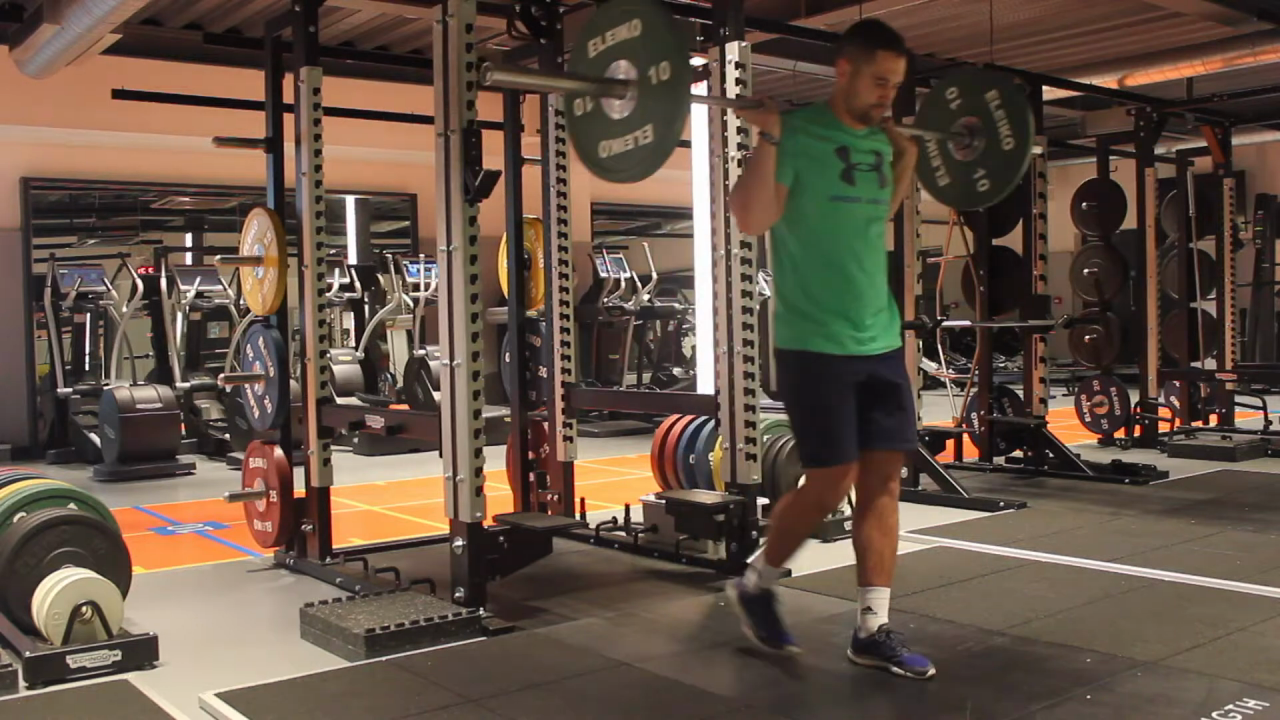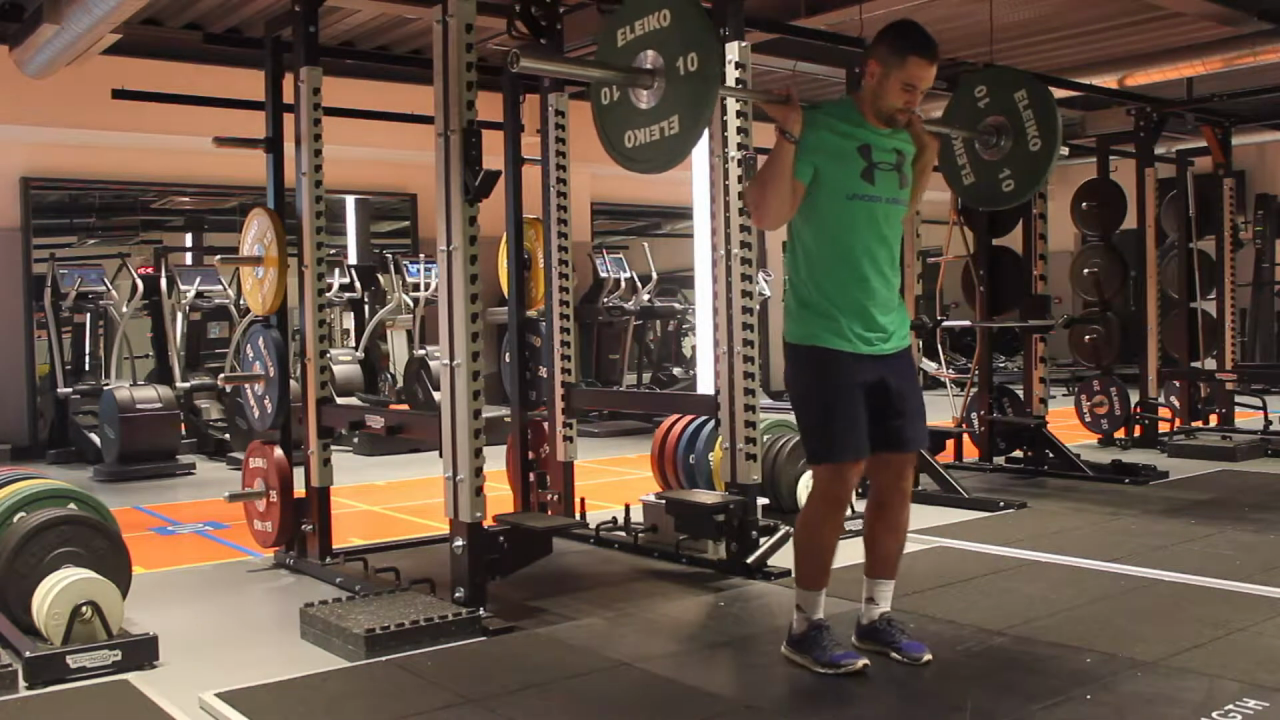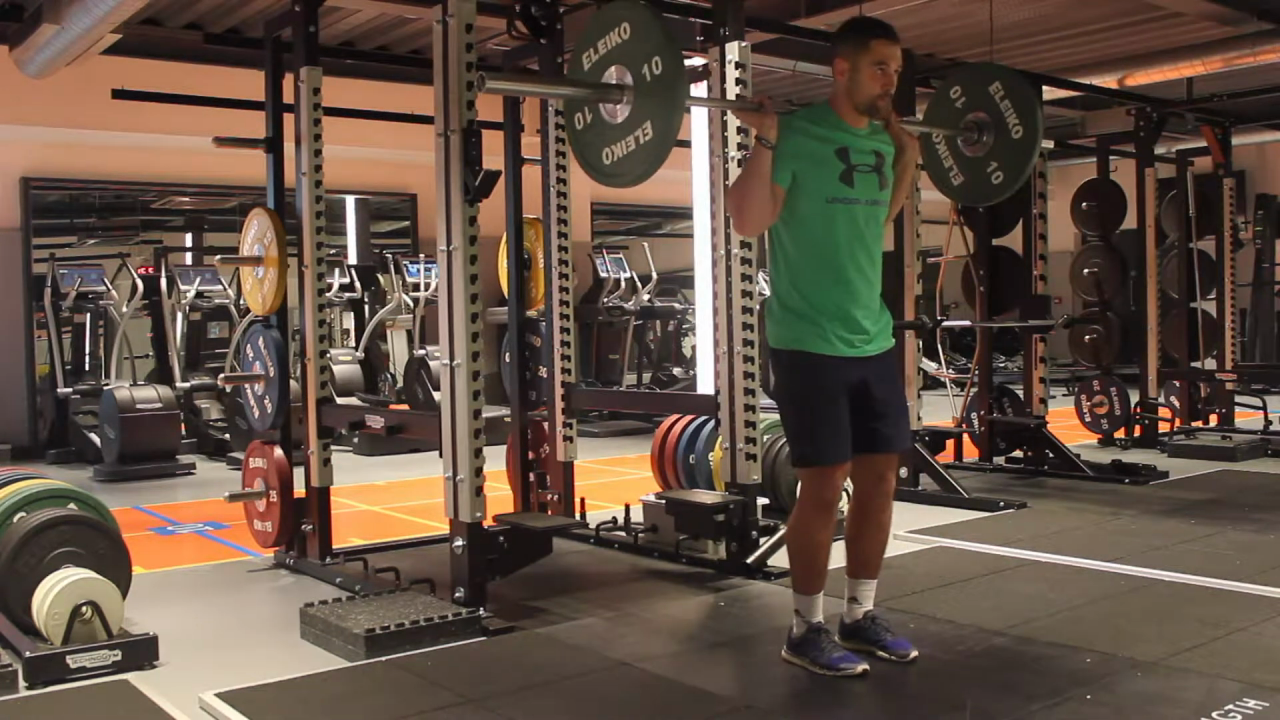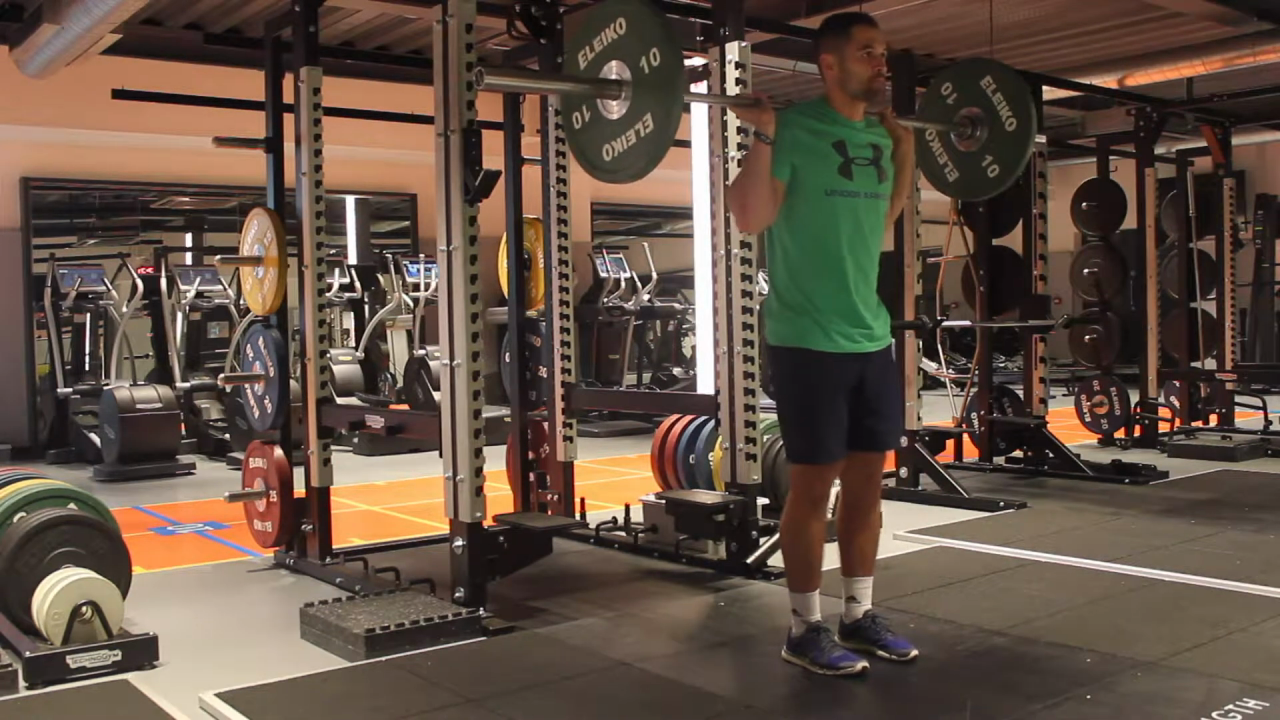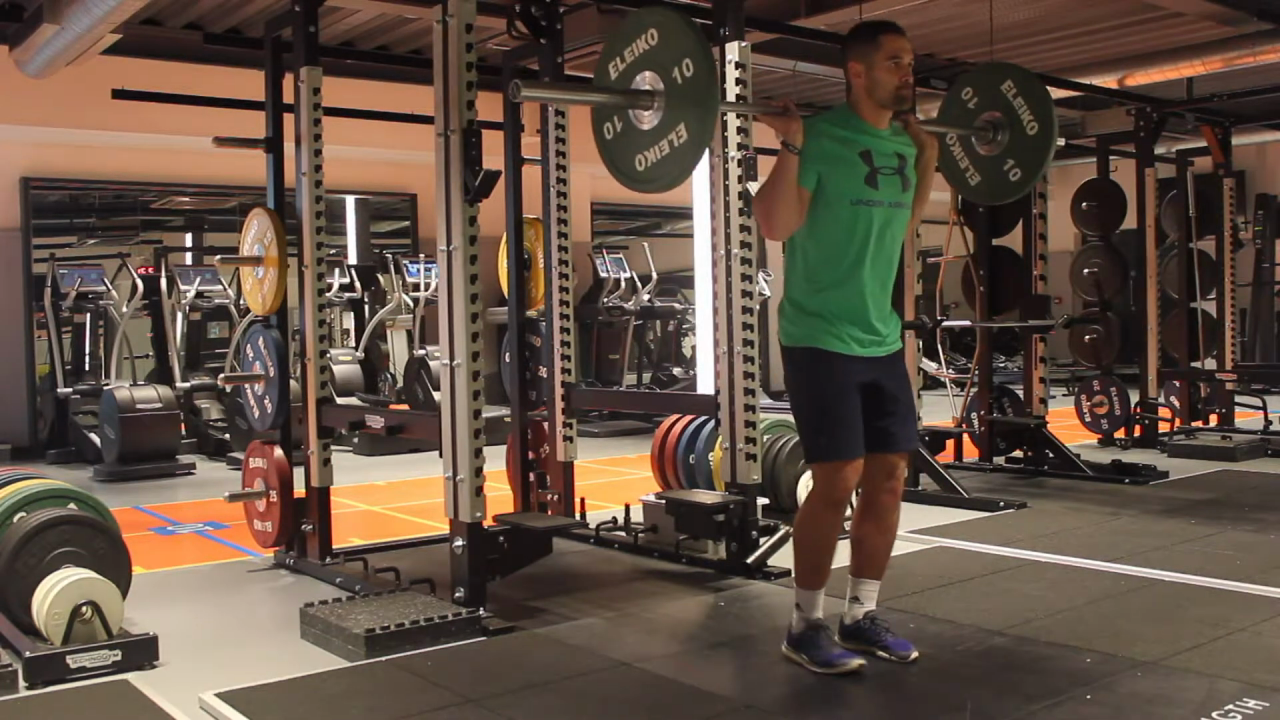
dt=1s
person 1, frame 1
left shoulder: (878, 143)
right shoulder: (799, 134)
right elbow: (752, 219)
left wrist: (906, 158)
right wrist: (768, 137)
left hip: (879, 341)
right hip: (813, 345)
left knee: (883, 481)
right knee: (830, 483)
left ankle: (874, 628)
right ankle: (757, 584)
person 1, frame 2
left shoulder: (901, 141)
right shoulder: (820, 130)
right elbow: (767, 214)
left wrist: (926, 155)
right wrist: (788, 133)
left hip: (890, 339)
right hip: (824, 341)
left knee: (896, 481)
right knee: (839, 480)
left ankle: (876, 617)
right ankle: (806, 626)
person 1, frame 3
left shoulder: (880, 141)
right shoulder: (797, 135)
right elbow: (748, 221)
left wrist: (908, 156)
right wrist: (764, 139)
left hip: (873, 341)
right hip: (810, 344)
left knee: (880, 479)
right knee: (824, 485)
left ankle: (859, 615)
right ankle: (806, 629)
person 1, frame 4
left shoulder: (877, 137)
right shoulder: (795, 129)
right elbow: (750, 217)
left wrist: (906, 149)
right wrist: (762, 133)
left hip: (871, 336)
right hip: (809, 341)
left knee: (867, 478)
right knee: (814, 483)
left ankle: (858, 615)
right ankle: (805, 628)
person 1, frame 5
left shoulder: (901, 143)
right shoulder: (821, 137)
right elbow: (775, 225)
left wrist: (927, 157)
right wrist: (791, 144)
left hip: (882, 341)
right hip: (821, 341)
left knee: (887, 481)
right knee: (839, 481)
left ankle: (861, 616)
right ankle: (806, 626)
